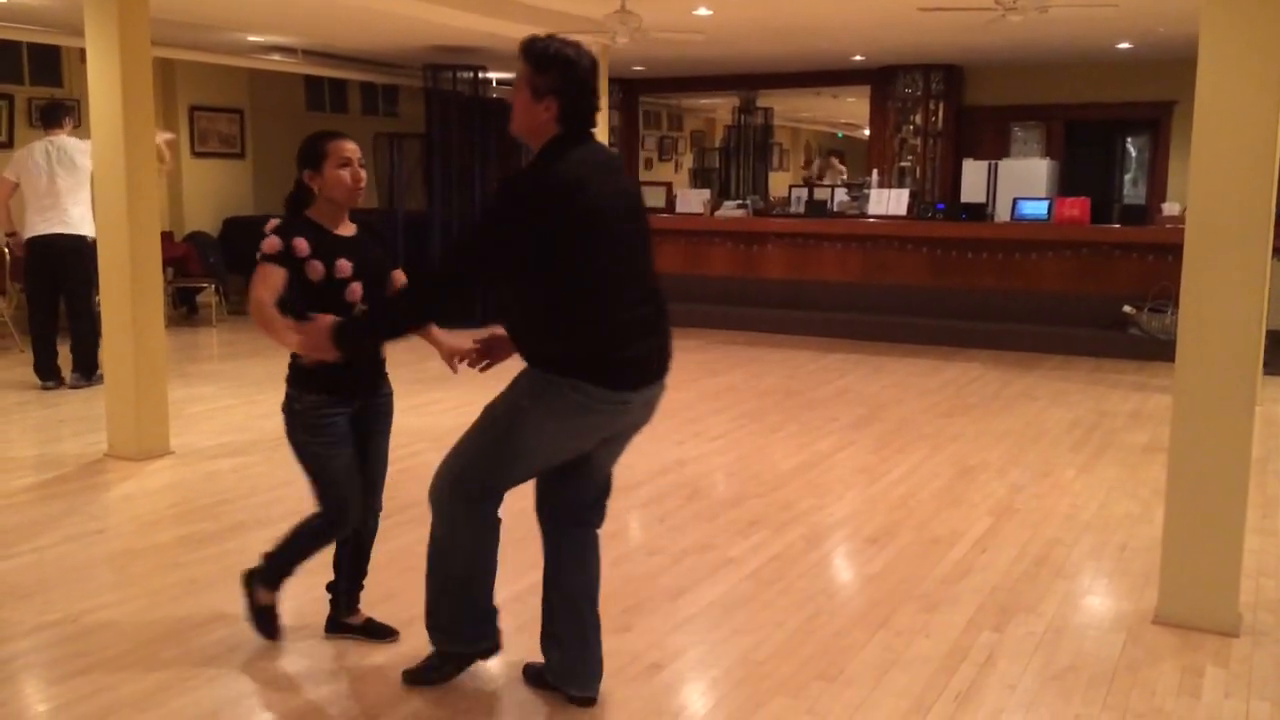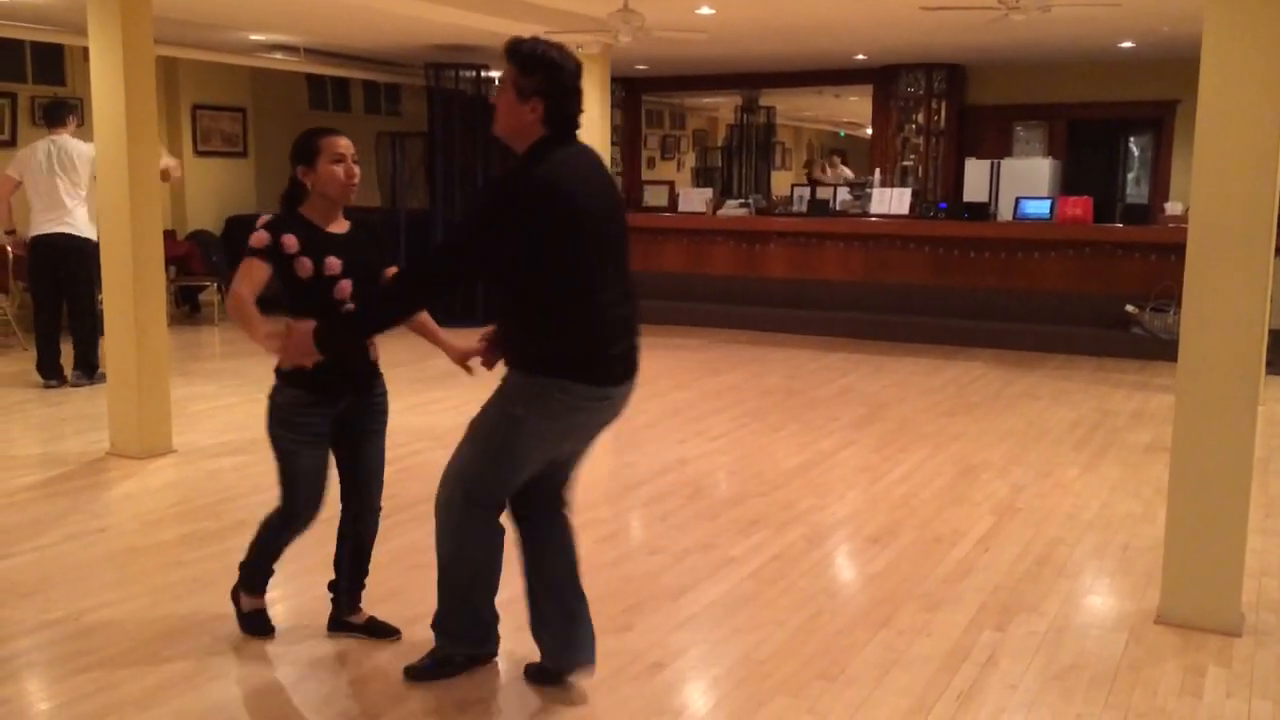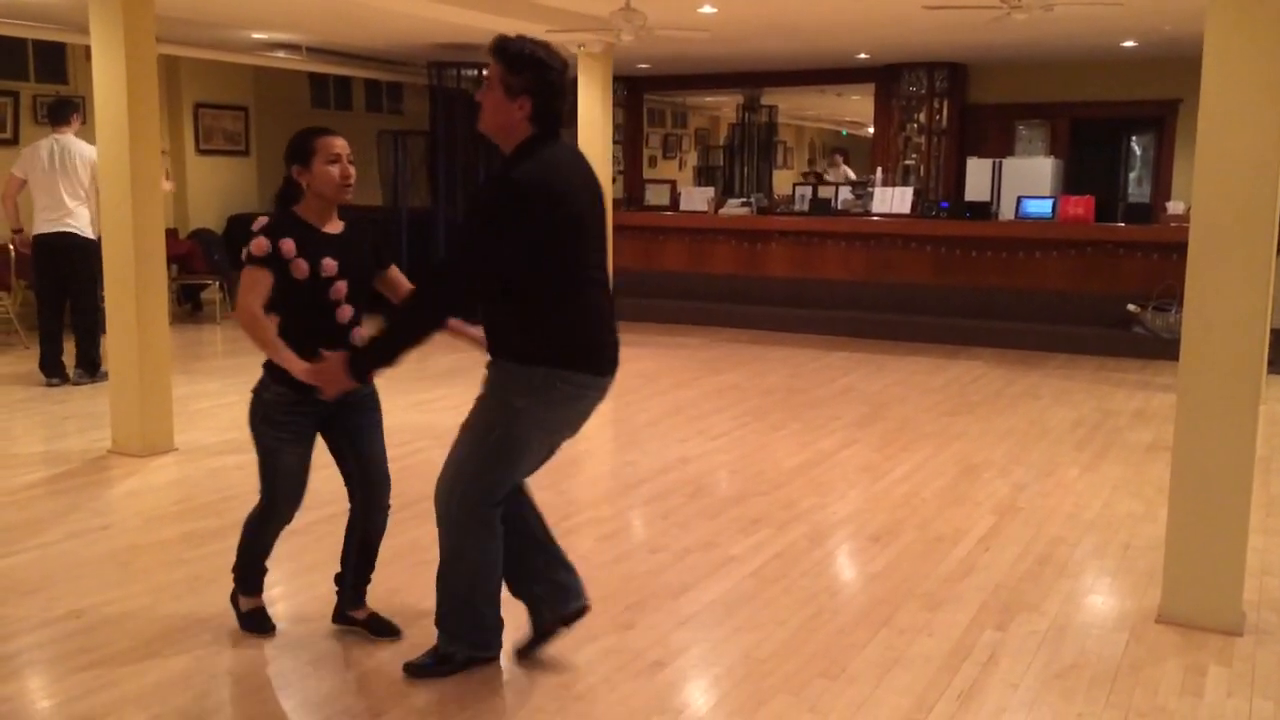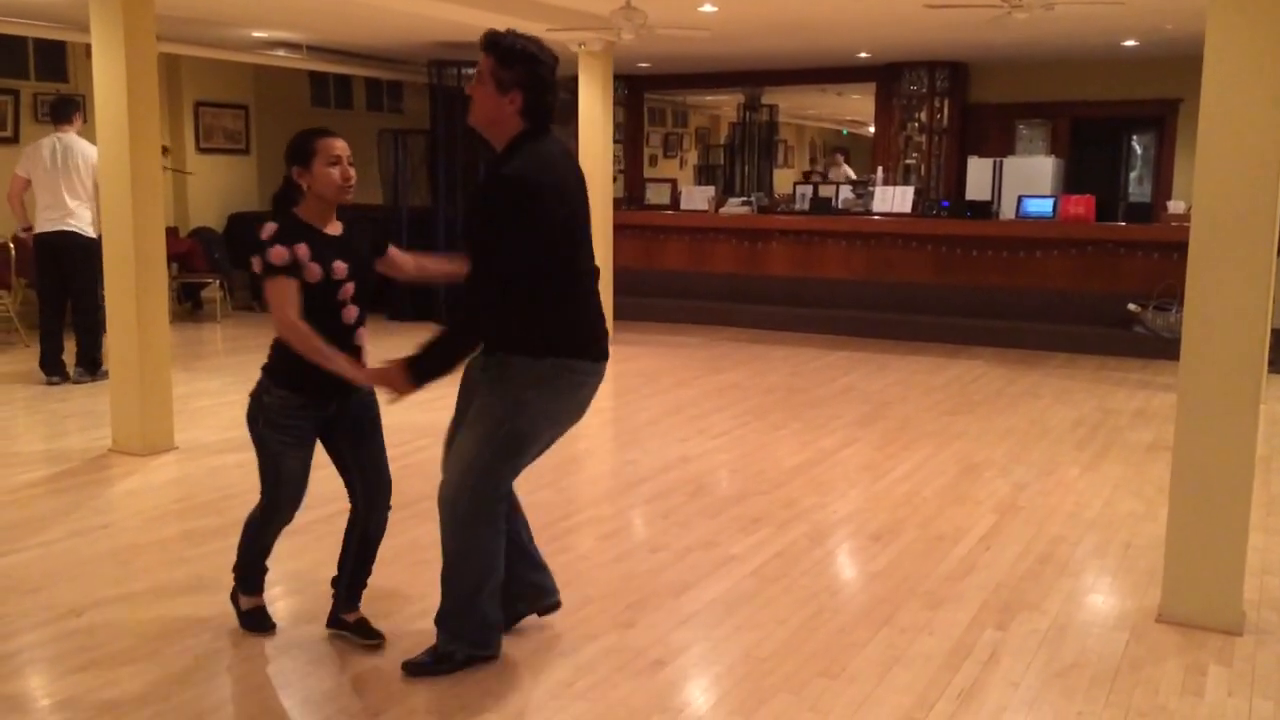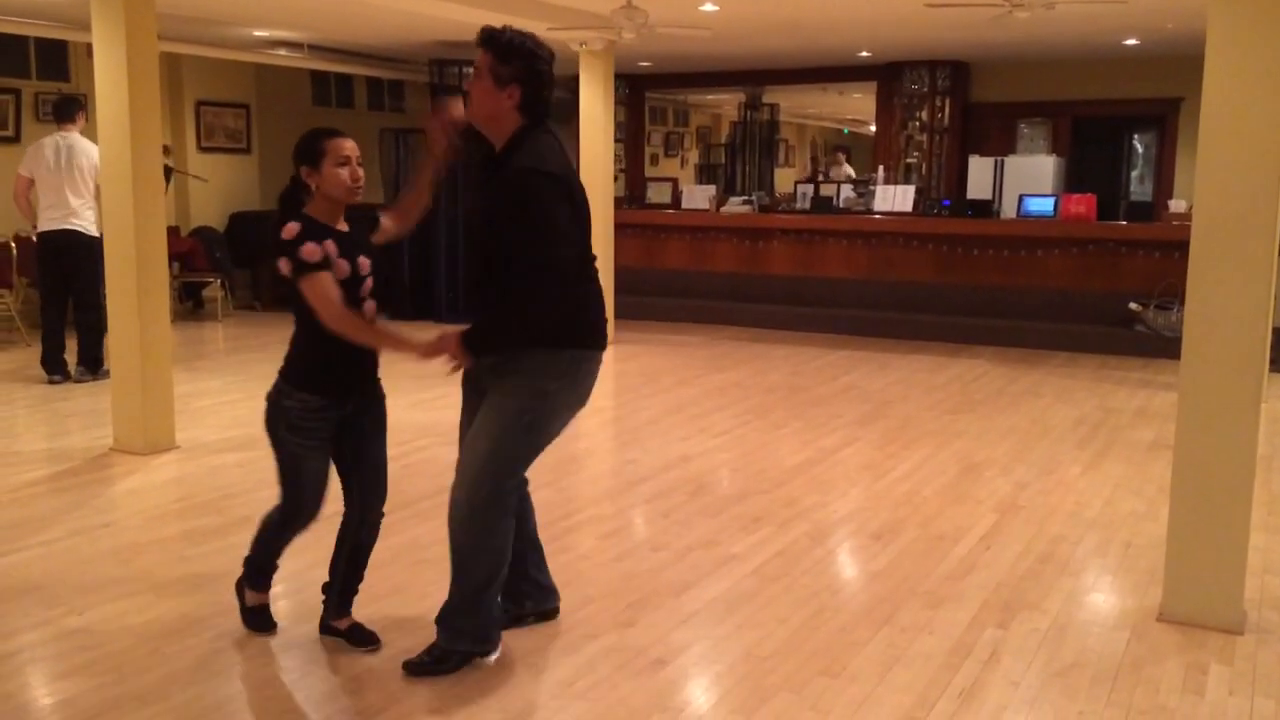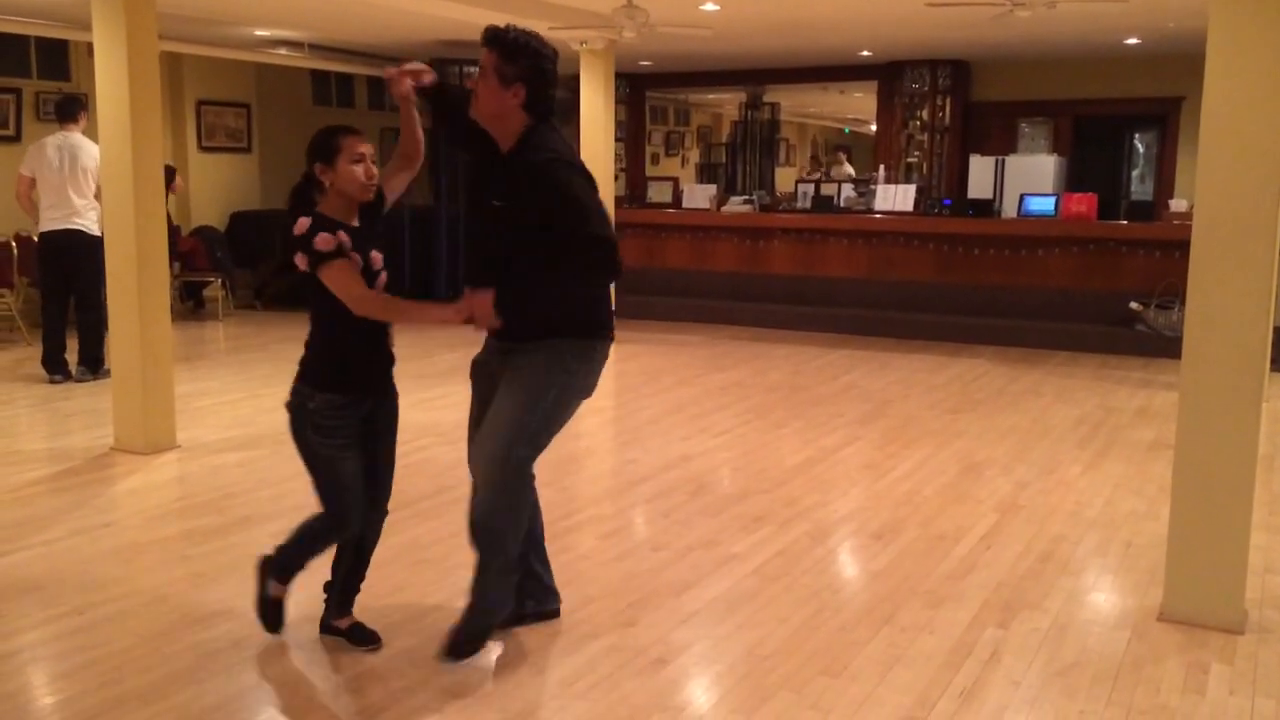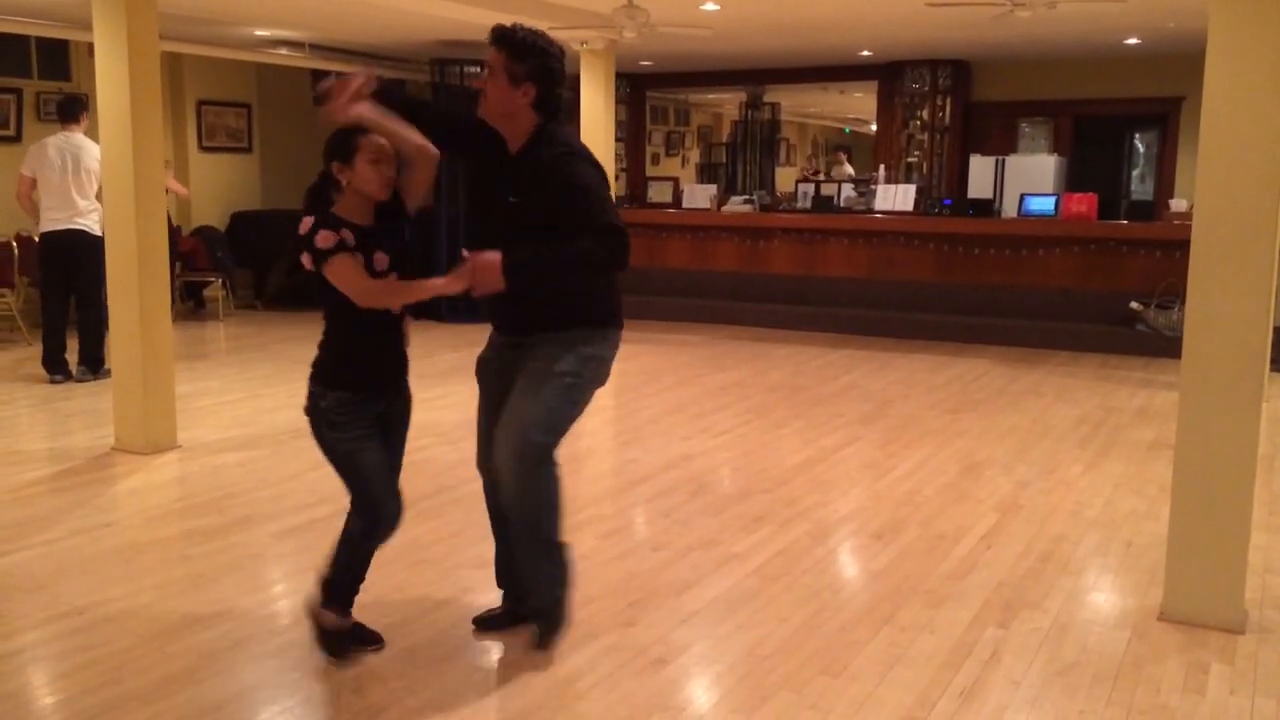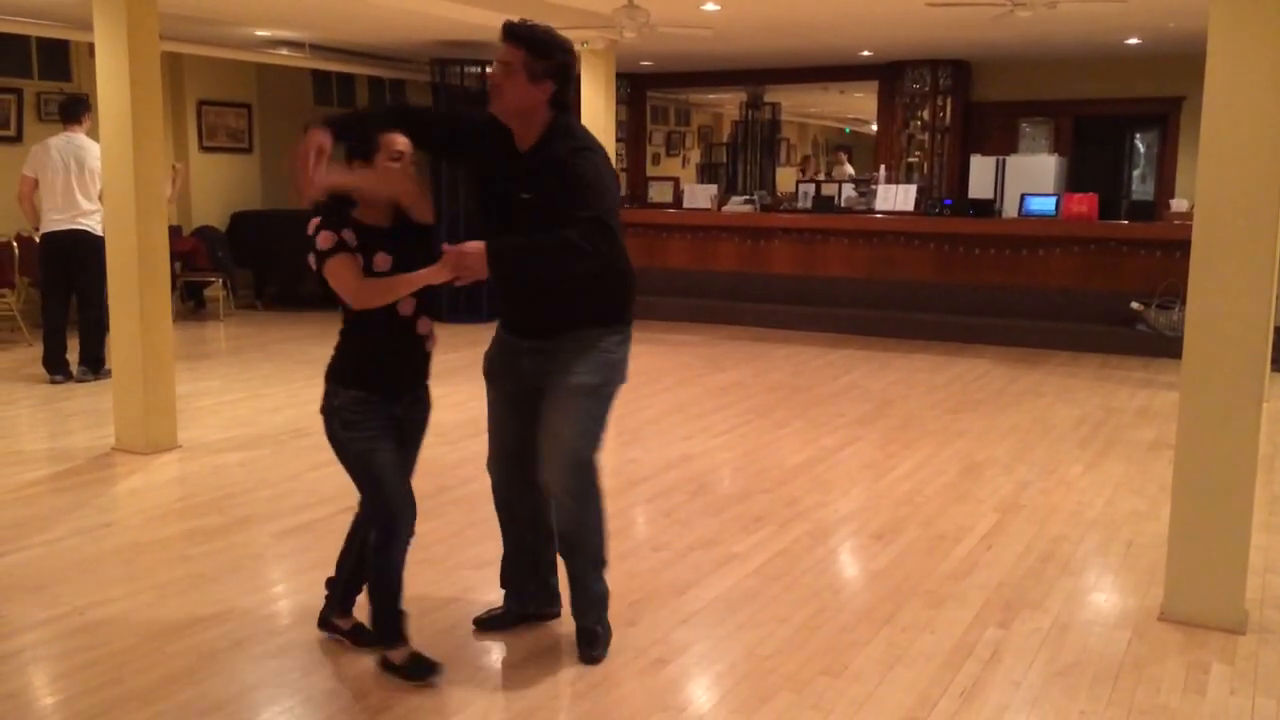
dt=0.1s
person 1, frame 1
left shoulder: (541, 187)
right shoulder: (606, 171)
left wrist: (347, 335)
right wrist: (518, 336)
left hip: (576, 383)
right hip: (637, 379)
left knee: (461, 491)
right knee: (571, 515)
left ankle: (462, 639)
right ankle: (573, 667)
person 1, frame 2
left shoulder: (530, 188)
right shoulder: (587, 170)
left elbow: (431, 280)
left wrist: (326, 336)
right wrist: (509, 333)
left hip: (560, 382)
right hip: (607, 373)
left knee: (466, 501)
right knee: (536, 502)
left ankle: (465, 641)
right ankle: (564, 647)
person 1, frame 3
left shoulder: (523, 187)
right shoulder: (565, 166)
left elbow: (444, 294)
left wrist: (356, 363)
right wrist: (492, 328)
left hip: (550, 372)
right hip: (574, 361)
left knee: (464, 494)
right knee: (491, 481)
left ankle: (466, 640)
right ankle: (556, 593)
person 1, frame 4
left shoulder: (518, 180)
right shoulder: (544, 158)
left elbow: (486, 301)
left wrist: (416, 370)
left hip: (548, 361)
right hip: (543, 350)
left knee: (467, 490)
right knee: (478, 471)
left ankle: (468, 636)
right ankle: (527, 590)
person 1, frame 5
left shoulder: (534, 175)
right shoulder: (509, 154)
left elbow: (554, 287)
left wrist: (467, 339)
left hip: (554, 355)
right hip: (506, 349)
left knee: (478, 483)
right knee: (489, 476)
left ankle: (466, 631)
right ankle: (531, 593)
person 1, frame 6
left shoulder: (550, 169)
right shoulder: (502, 150)
left elbow: (602, 262)
left wrist: (507, 304)
right wrist: (430, 93)
left hip: (561, 344)
right hip: (514, 340)
left knee: (498, 467)
right knee: (498, 466)
left ankle: (488, 604)
right ankle: (532, 594)
person 1, frame 7
left shoulder: (565, 164)
right shoulder: (489, 142)
left elbow: (609, 249)
right elbow: (433, 122)
left wrist: (514, 266)
left hip: (573, 337)
right hip: (513, 335)
left knee: (515, 454)
right knee: (498, 463)
left ankle: (542, 582)
right ankle: (526, 592)
person 1, frame 8
left shoulder: (577, 159)
right shoulder: (481, 133)
left elbow: (590, 242)
right elbow: (409, 123)
left wrist: (495, 257)
right wrist: (330, 130)
left hip: (586, 336)
right hip: (520, 336)
left knee: (564, 468)
right knee: (511, 469)
left ankle: (590, 612)
right ankle: (531, 594)
person 2, frame 1
left shoulder: (369, 241)
right shoulder: (291, 235)
right elbow: (259, 306)
left wrist: (445, 343)
right wrist: (295, 339)
left hip: (373, 393)
right hip: (318, 399)
left knee: (365, 507)
right knee: (340, 513)
left ankle: (345, 609)
right ankle: (265, 581)
person 2, frame 2
left shoulder: (364, 238)
right shoulder: (280, 232)
right elbow: (238, 300)
left wrist: (449, 344)
right wrist: (271, 338)
left hip: (366, 393)
right hip: (303, 398)
left knee: (365, 506)
right knee: (300, 507)
left ankle: (347, 608)
right ankle: (250, 589)
person 2, frame 3
left shoulder: (358, 238)
right shoulder: (275, 233)
left elbow: (405, 294)
right elbow: (248, 310)
right wrist: (289, 360)
left hip: (351, 391)
right hip: (288, 396)
left knee: (374, 497)
right knee: (281, 504)
left ankle: (351, 603)
right ankle: (246, 590)
person 2, frame 4
left shoulder: (356, 235)
right shoulder: (283, 237)
left elbow: (408, 267)
right elbow: (287, 323)
left wrist: (463, 265)
right wrist: (352, 369)
left hip: (352, 396)
right hip: (291, 398)
left knee: (374, 500)
right knee: (281, 504)
left ankle: (346, 608)
right ankle: (247, 589)
person 2, frame 5
left shoulder: (352, 228)
right shoulder: (300, 235)
left elbow: (406, 216)
right elbow: (340, 321)
left wrist: (435, 154)
right wrist: (419, 344)
left hip: (362, 395)
right hip: (307, 399)
left knee: (369, 507)
right knee: (300, 509)
left ankle: (338, 612)
right ankle: (253, 583)
person 2, frame 6
left shoulder: (366, 215)
right shoulder: (314, 231)
left elbow: (411, 158)
right elbow: (364, 303)
left wrist: (406, 101)
right wrist: (452, 311)
left hip: (377, 392)
right hip: (326, 400)
left knee: (372, 509)
right knee: (345, 513)
left ankle: (338, 611)
right ankle: (277, 574)
person 2, frame 7
left shoulder: (391, 217)
right shoulder: (323, 229)
left elbow: (425, 157)
right elbow: (368, 294)
left wrist: (369, 115)
right wrist: (454, 283)
left hip: (390, 389)
right hip: (341, 398)
left knee: (375, 505)
right knee: (381, 509)
left ankle: (341, 608)
right ankle: (328, 608)
person 2, frame 8
left shoulder: (413, 221)
right shoulder: (334, 229)
left elbow: (417, 193)
right elbow: (358, 297)
right wrist: (431, 274)
left hip: (411, 393)
right hip: (358, 398)
left knee: (380, 512)
right knee: (397, 514)
left ankle: (337, 610)
right ankle: (392, 641)
person 3, frame 1
left shoulder: (24, 156)
right shoulder: (83, 149)
right wrist: (158, 138)
left hip: (36, 239)
right hip: (74, 237)
left knee: (42, 311)
right knee: (81, 307)
left ankle: (48, 373)
right ankle: (83, 371)
person 3, frame 2
left shoulder: (27, 155)
right shoulder: (85, 151)
right wrist: (164, 162)
left hip: (40, 239)
right hip: (77, 237)
left knee: (46, 310)
right knee: (83, 307)
left ankle: (50, 371)
right ankle: (85, 369)
person 3, frame 3
left shoulder: (31, 153)
right shoulder: (88, 152)
left hip: (43, 237)
right hip: (80, 236)
left knee: (49, 307)
right knee: (85, 306)
left ankle: (53, 370)
right ankle: (86, 368)
person 3, frame 4
left shoulder: (33, 151)
right shoulder: (90, 151)
left elbow: (14, 195)
left wrist: (27, 227)
left hip: (45, 236)
right hip: (81, 235)
left knee: (50, 305)
right knee: (87, 305)
left ankle: (53, 368)
right ankle: (87, 366)
person 3, frame 5
left shoulder: (36, 150)
right shoulder: (92, 151)
left elbow: (20, 195)
left hip: (48, 235)
right hip: (84, 234)
left knee: (52, 304)
right knee: (89, 304)
left ankle: (55, 368)
right ankle: (88, 366)
person 3, frame 6
left shoulder: (38, 150)
right shoulder: (93, 151)
left elbow: (22, 194)
right elbow: (104, 196)
left hip: (49, 235)
right hip: (85, 233)
left knee: (53, 304)
right knee: (90, 303)
left ankle: (55, 367)
right ankle: (89, 365)
person 3, frame 7
left shoulder: (39, 150)
right shoulder: (95, 151)
left elbow: (23, 195)
right elbow: (106, 197)
left hip: (50, 235)
right hip: (87, 234)
left knee: (53, 304)
right knee: (90, 303)
left ankle: (56, 367)
right ankle: (89, 365)
person 3, frame 8
left shoulder: (41, 150)
right shoulder: (97, 151)
left elbow: (24, 196)
left wrist: (38, 225)
left hip: (52, 235)
right hip: (88, 234)
left knee: (54, 304)
right knee: (92, 303)
left ankle: (56, 367)
right ankle: (90, 365)
